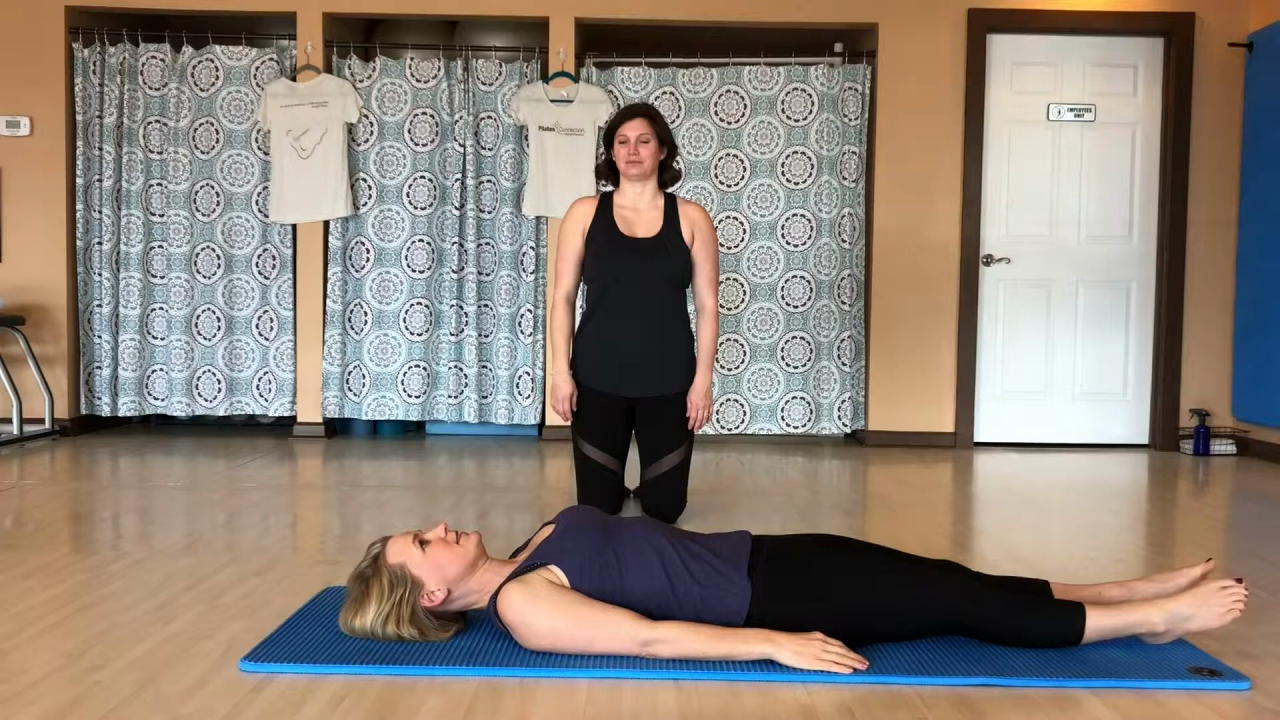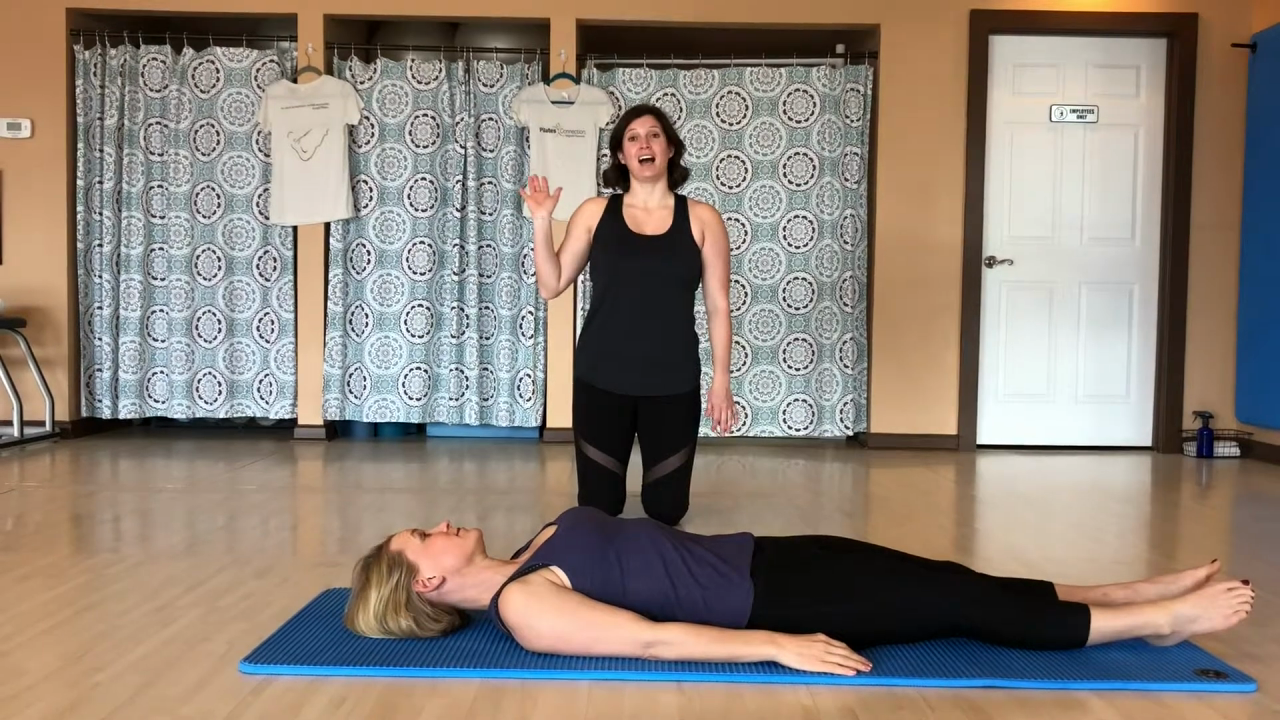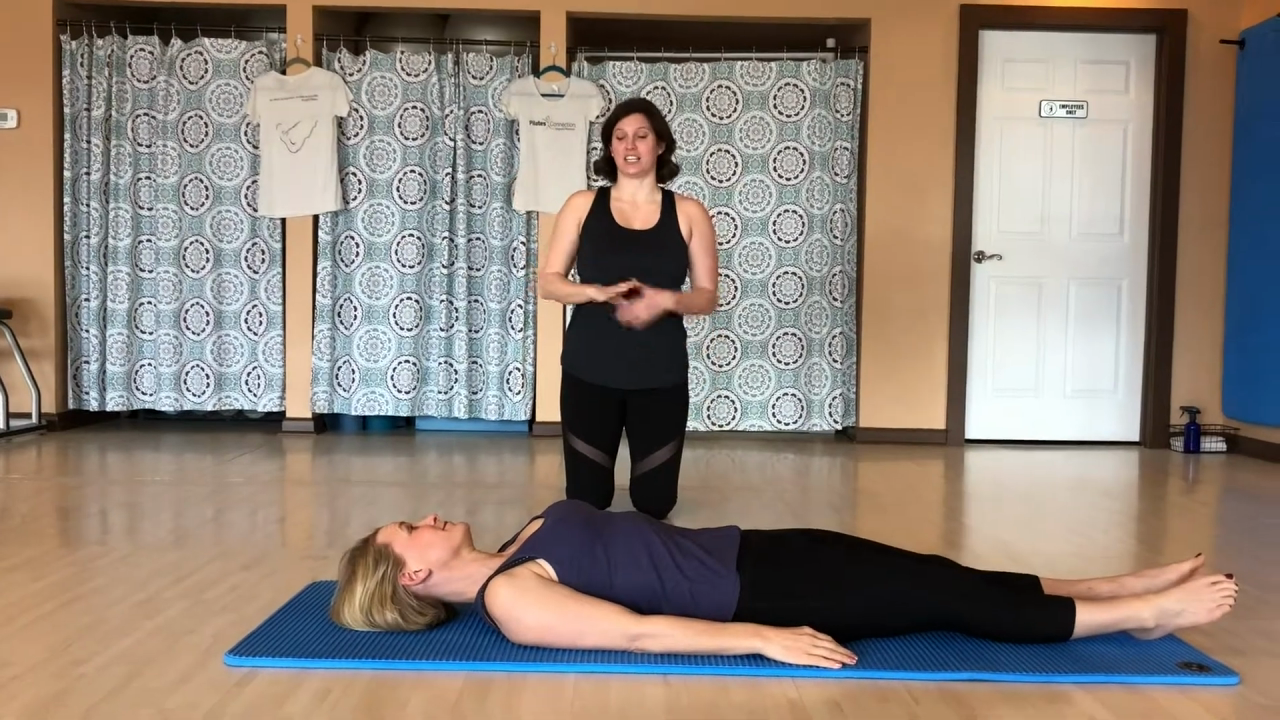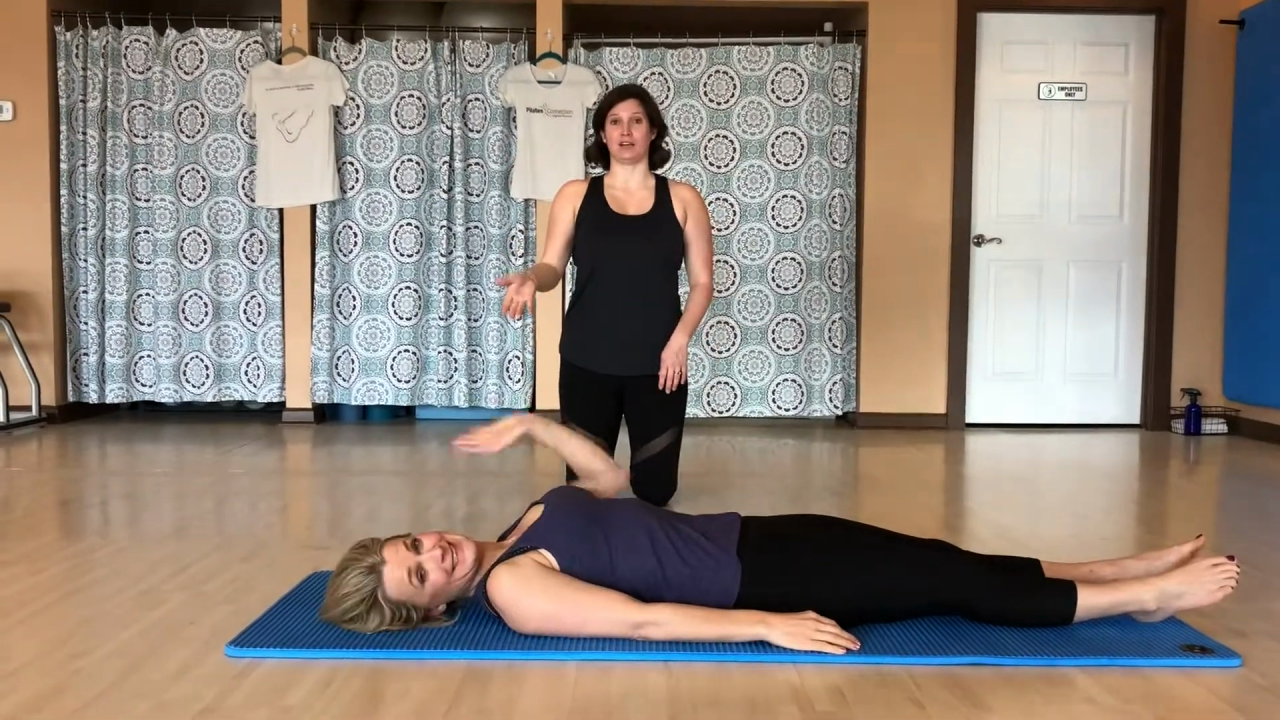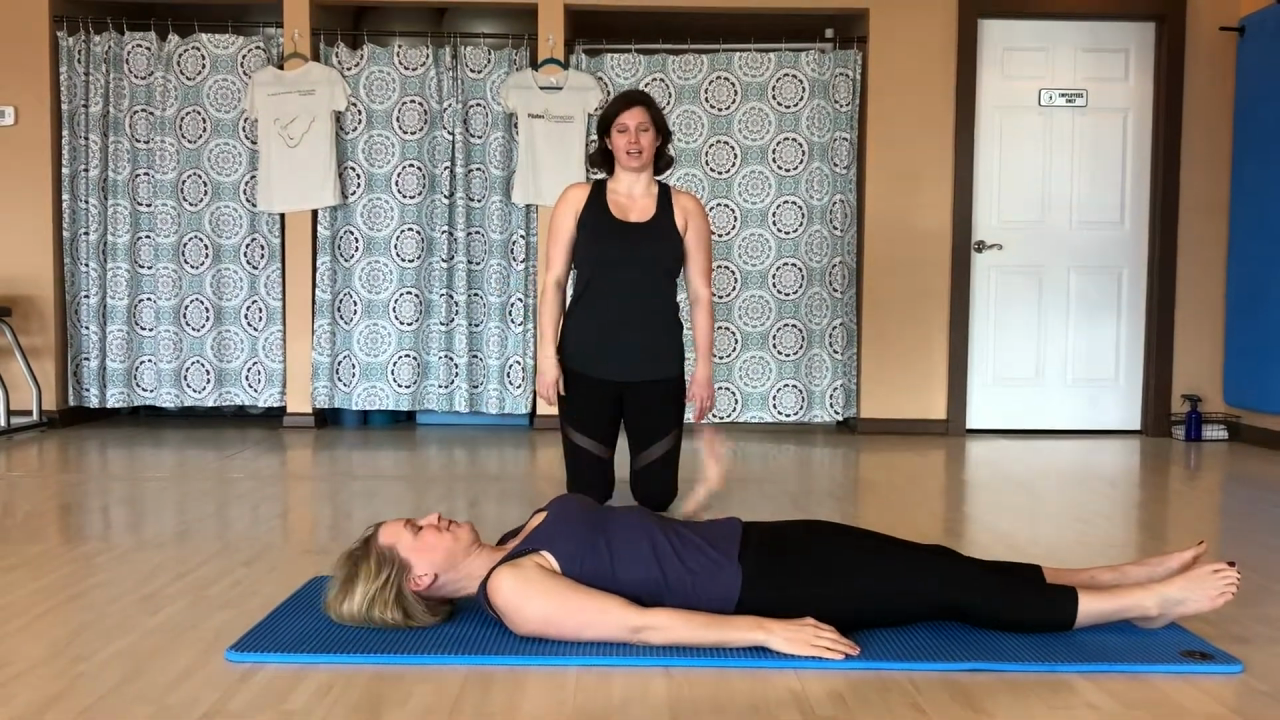
dt=1s
person 1, frame 1
left shoulder: (527, 559)
right shoulder: (522, 609)
right elbow: (652, 637)
right wrist: (776, 645)
left hip: (758, 554)
right hip: (756, 600)
left knee: (949, 581)
right knee: (964, 608)
left ankle: (1144, 595)
right ankle: (1155, 617)
person 1, frame 2
left shoulder: (528, 562)
right shoulder: (524, 609)
right elbow: (653, 638)
right wrist: (778, 646)
left hip: (760, 557)
right hip: (758, 602)
left knee: (953, 582)
right knee: (963, 608)
left ankle: (1147, 594)
right ankle: (1162, 620)
person 1, frame 3
left shoulder: (513, 556)
right shoulder: (510, 603)
right elbow: (639, 631)
right wrist: (766, 639)
left hip: (746, 551)
right hip: (746, 595)
left knee: (939, 575)
right knee: (951, 603)
left ankle: (1134, 588)
right ankle: (1148, 613)
person 1, frame 4
left shoulder: (519, 531)
right shoulder: (512, 596)
left elbow: (612, 482)
right elbow: (643, 620)
left wrist: (529, 427)
right wrist: (769, 626)
left hip: (748, 539)
right hip: (747, 586)
left knee: (943, 559)
right knee: (953, 590)
left ankle: (1136, 569)
right ankle: (1143, 599)
person 1, frame 5
left shoulder: (519, 540)
right shoulder: (513, 594)
right elbow: (642, 622)
left wrist: (704, 485)
right wrist: (769, 631)
left hip: (747, 543)
right hip: (748, 588)
left knee: (945, 566)
right knee: (956, 594)
left ankle: (1136, 576)
right ankle: (1142, 604)
person 2, frame 1
left shoulder: (691, 217)
right shoulder: (584, 213)
left elbow: (707, 304)
right elbow: (563, 297)
left wrist: (703, 378)
right wrist: (561, 370)
left hip: (668, 382)
right hip: (599, 379)
left knee: (665, 508)
right knee: (597, 506)
left ankle: (647, 492)
right ankle: (616, 492)
person 2, frame 2
left shoulder: (701, 218)
right shoulder: (595, 212)
left elbow: (717, 304)
right elbow: (551, 286)
left wrist: (720, 379)
right wrist: (541, 221)
left hip: (673, 383)
right hip: (601, 379)
left knee: (667, 509)
right knee: (598, 506)
person 2, frame 3
left shoulder: (689, 212)
right shoulder: (582, 205)
left elbow: (708, 295)
right elbow: (547, 283)
left wrist: (666, 299)
right wrist: (597, 291)
left hip: (660, 375)
right hip: (589, 372)
left knee: (655, 502)
right knee: (586, 499)
person 2, frame 4
left shoulder: (683, 198)
right shoulder: (575, 195)
left elbow: (702, 281)
right elbow: (553, 267)
left wrist: (680, 338)
right wrist: (530, 279)
left hip: (657, 362)
right hip: (587, 361)
left knee: (656, 490)
person 2, frame 5
left shoulder: (685, 207)
right shoulder: (577, 198)
left elbow: (700, 293)
right elbow: (554, 281)
left wrist: (704, 367)
right wrist: (547, 356)
left hip: (658, 369)
right hip: (586, 367)
left knee: (655, 496)
right knee: (587, 492)
